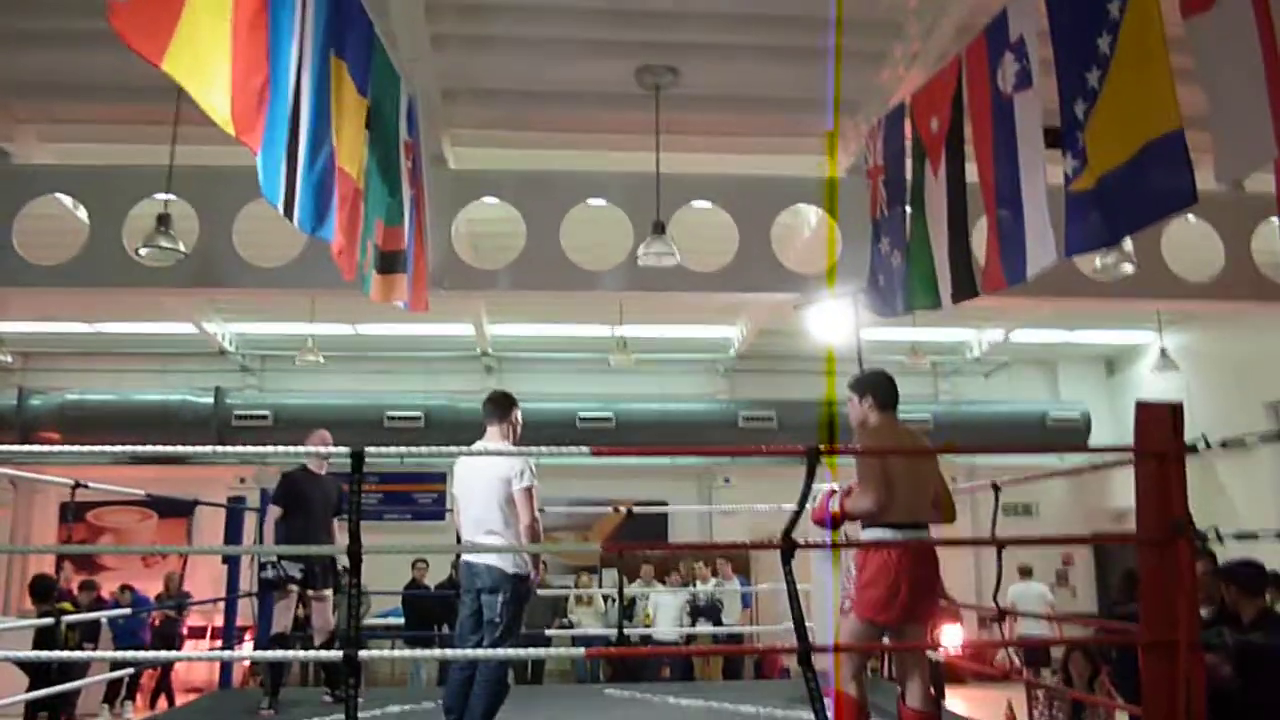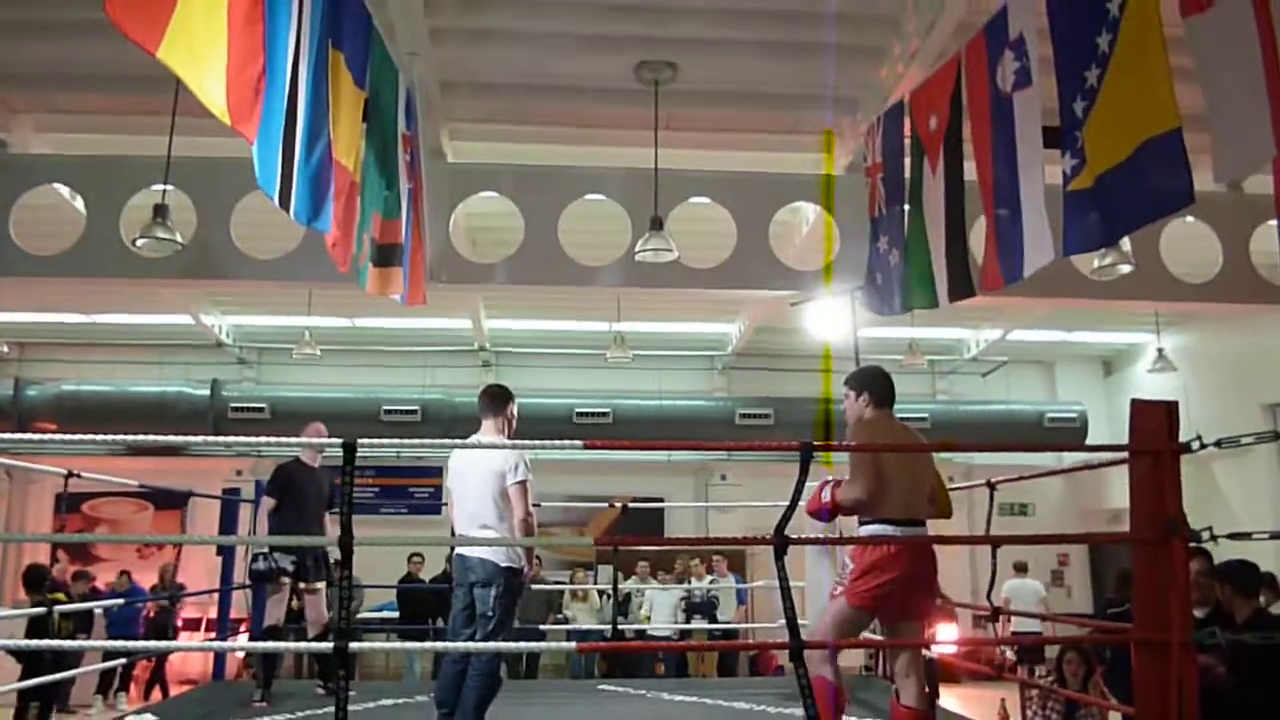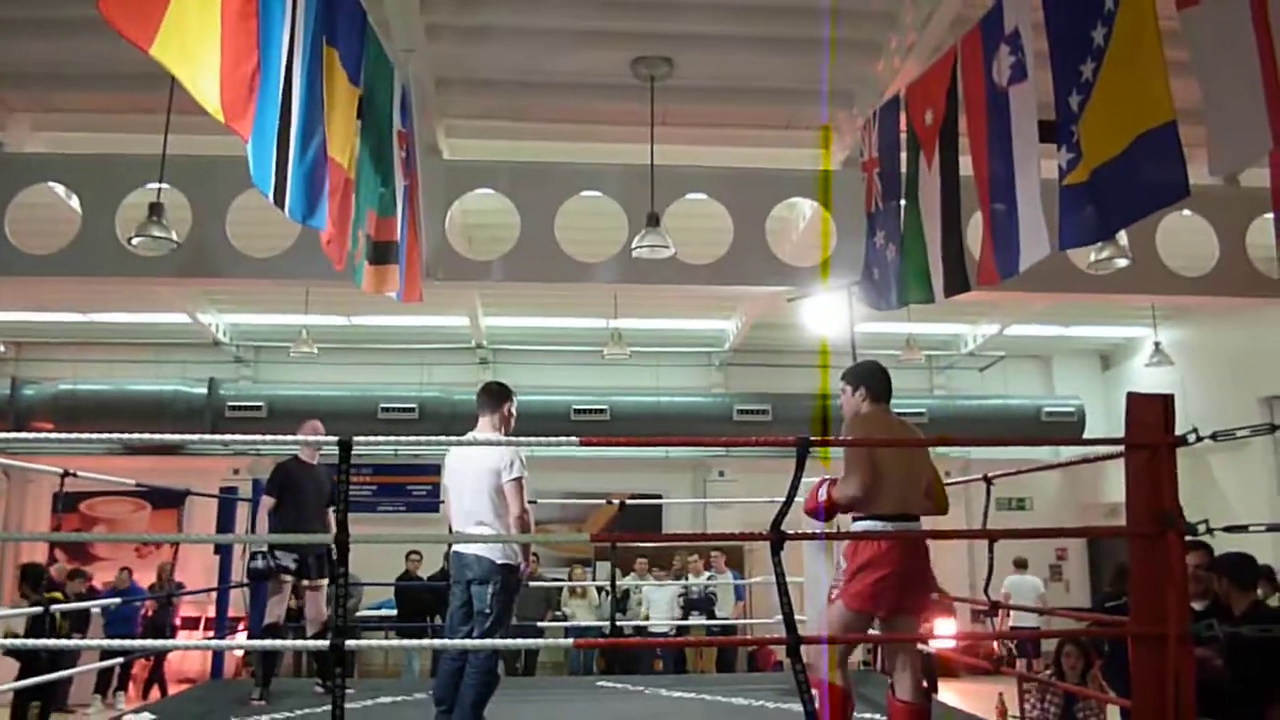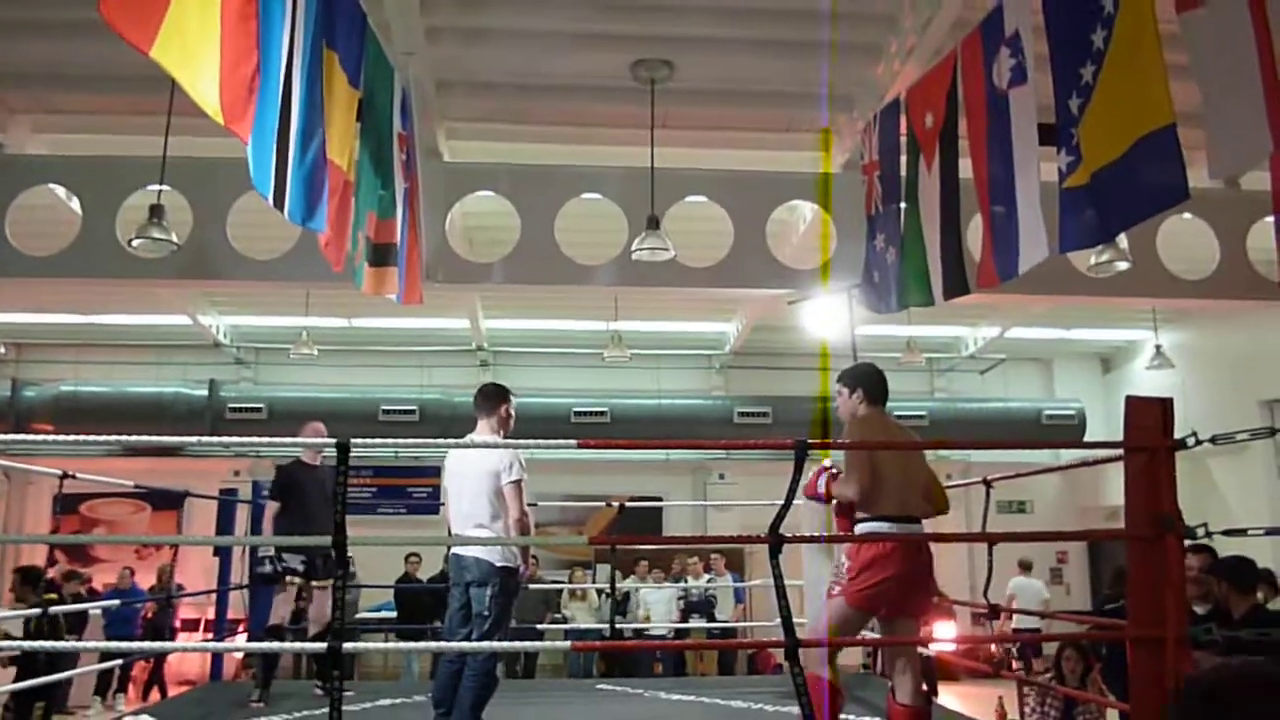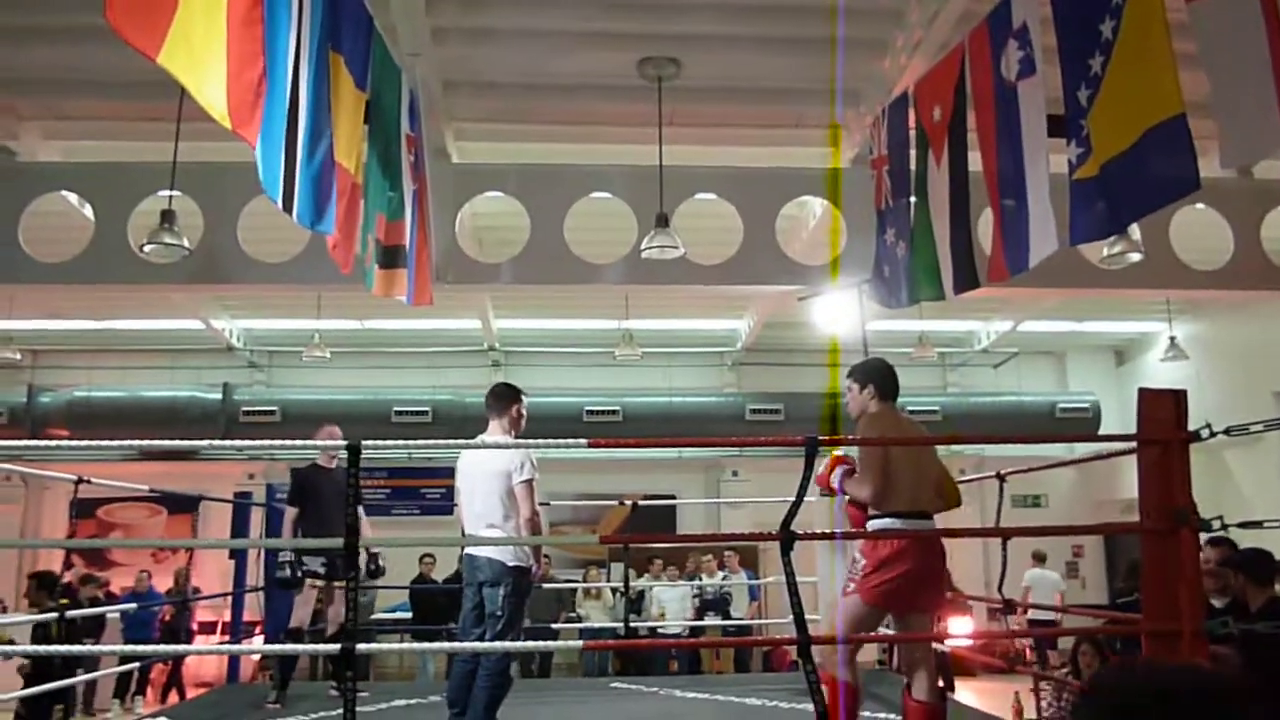
dt=0.2s
person 1, frame 1
left shoulder: (871, 435)
right shoulder: (920, 444)
left elbow: (873, 500)
right elbow: (946, 511)
left wrist: (838, 505)
left hip: (886, 556)
right hip: (921, 556)
left knee: (846, 667)
right knee: (913, 668)
person 1, frame 2
left shoulder: (863, 429)
right shoulder: (916, 441)
left elbow: (861, 490)
right elbow: (942, 507)
left wrist: (830, 497)
left hip: (882, 552)
right hip: (918, 552)
left knee: (819, 650)
right knee: (907, 667)
person 1, frame 3
left shoulder: (859, 424)
right shoulder: (912, 436)
left elbow: (857, 486)
right elbow: (939, 502)
left wrist: (827, 495)
left hip: (876, 548)
right hip: (912, 548)
left knee: (826, 656)
right knee: (903, 661)
person 1, frame 4
left shoulder: (859, 426)
right shoulder: (907, 438)
left elbow: (855, 489)
right elbow: (938, 503)
left wrist: (824, 484)
left hip: (877, 549)
right hip: (913, 550)
left knee: (817, 650)
right knee: (903, 664)
person 1, frame 5
left shoulder: (872, 423)
right shoulder: (917, 432)
left elbow: (869, 490)
right elbow: (951, 496)
left wrist: (839, 477)
left hip: (890, 546)
right hip: (925, 545)
left knee: (837, 650)
right knee: (918, 660)
person 2, frame 1
left shoulder: (463, 461)
right shoulder: (515, 461)
right elbow: (528, 522)
right wrist: (535, 565)
left hip: (470, 565)
right hip: (505, 568)
left knee: (465, 649)
right knee: (494, 655)
person 2, frame 2
left shoulder: (457, 454)
right shoulder: (510, 455)
right elbow: (522, 517)
right wrist: (529, 559)
left hip: (463, 558)
right hip: (499, 562)
left knee: (458, 643)
right knee: (486, 649)
person 2, frame 3
left shoulder: (455, 451)
right shoulder: (506, 452)
right elbow: (518, 513)
right wrist: (526, 555)
left hip: (460, 554)
right hip: (496, 558)
left knee: (456, 641)
right knee: (484, 647)
person 2, frame 4
left shoulder: (454, 454)
right shoulder: (505, 454)
right elbow: (517, 516)
right wrist: (525, 558)
left hip: (459, 557)
right hip: (494, 560)
left knee: (455, 643)
right knee: (483, 649)
person 2, frame 5
left shoulder: (466, 454)
right shoulder: (517, 454)
right elbow: (528, 515)
right wrist: (537, 557)
left hip: (473, 557)
right hip: (507, 561)
left knee: (469, 644)
right knee: (496, 649)
person 3, frame 1
left shoulder: (334, 486)
right shoulder: (292, 479)
right elbow: (271, 519)
left wrist: (337, 563)
right wrist: (268, 558)
left hip: (320, 563)
right hip: (290, 560)
left knee: (325, 629)
right knee: (281, 628)
left ankle: (333, 687)
right ankle: (271, 693)
person 3, frame 2
left shoulder: (326, 479)
right shoulder: (286, 471)
right elbow: (264, 511)
left wrist: (328, 555)
right wrist: (261, 550)
left hip: (313, 556)
right hip: (283, 553)
left knee: (319, 621)
right knee: (274, 621)
left ankle: (326, 680)
right ankle: (263, 685)
person 3, frame 3
left shoulder: (326, 476)
right shoulder: (285, 469)
right elbow: (264, 510)
left wrist: (333, 553)
right wrist: (260, 549)
left hip: (315, 554)
right hip: (284, 551)
left knee: (318, 619)
right knee: (274, 619)
left ankle: (325, 679)
right ankle: (262, 684)
person 3, frame 4
left shoulder: (331, 476)
right shoulder: (287, 472)
left elbow: (337, 517)
right elbow: (270, 515)
right wrist: (266, 553)
left hip: (322, 555)
right hip: (292, 553)
left knee: (321, 621)
right knee: (279, 620)
left ankle: (324, 680)
right ankle: (262, 685)
person 3, frame 5
left shoulder: (347, 477)
right shoulder: (304, 476)
left elbow: (360, 517)
right elbow: (289, 519)
left wrist: (372, 551)
right wrist: (286, 557)
left hip: (342, 557)
right hip: (312, 556)
left knee: (338, 622)
right knee: (299, 621)
left ankle: (339, 681)
right ankle: (279, 686)
